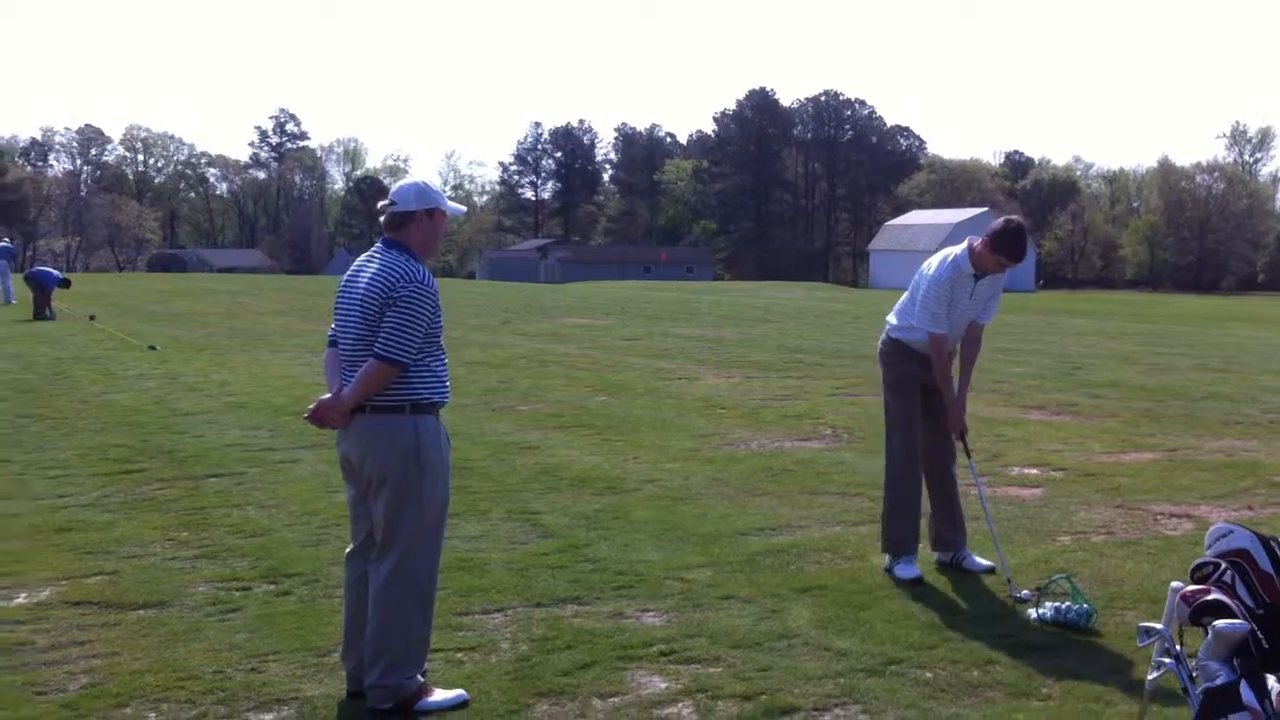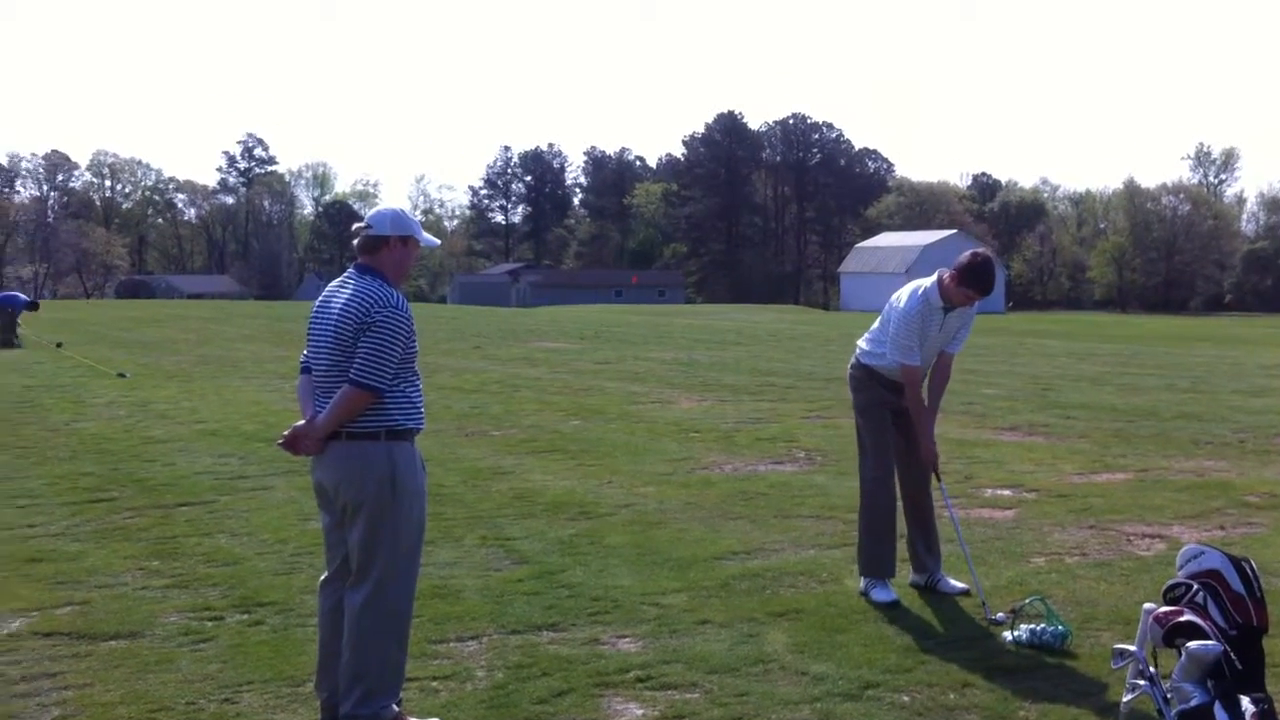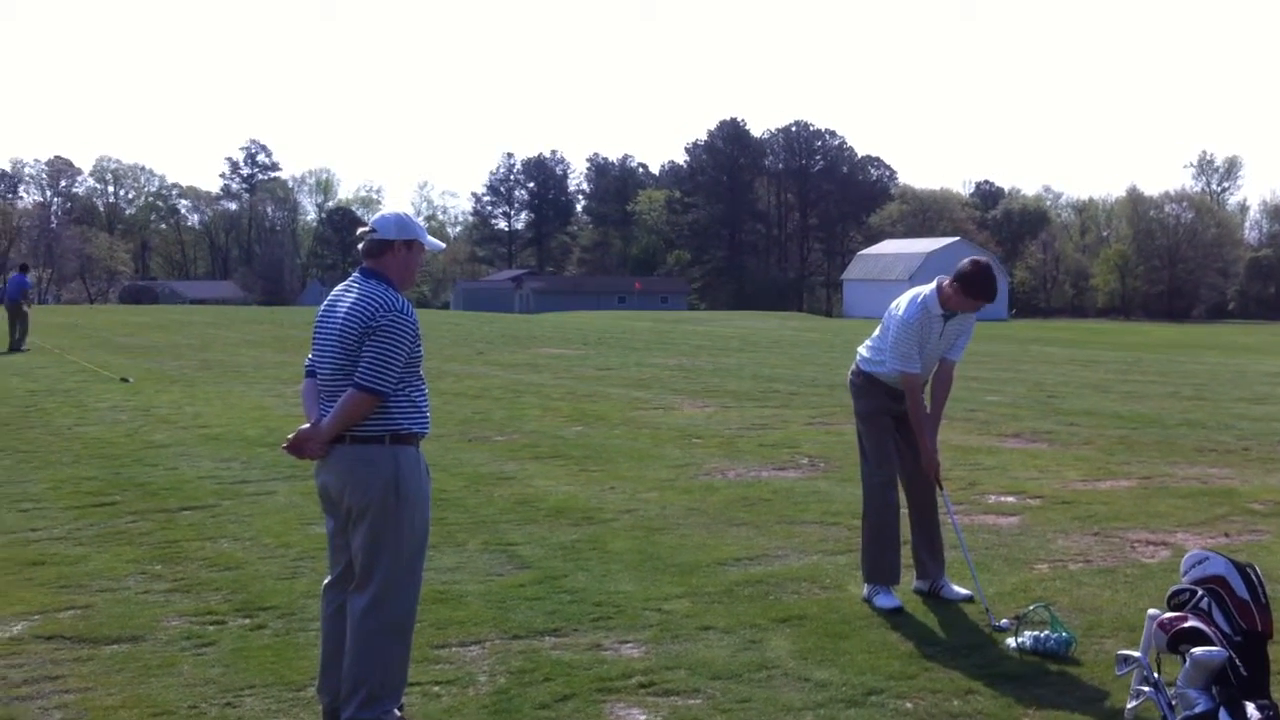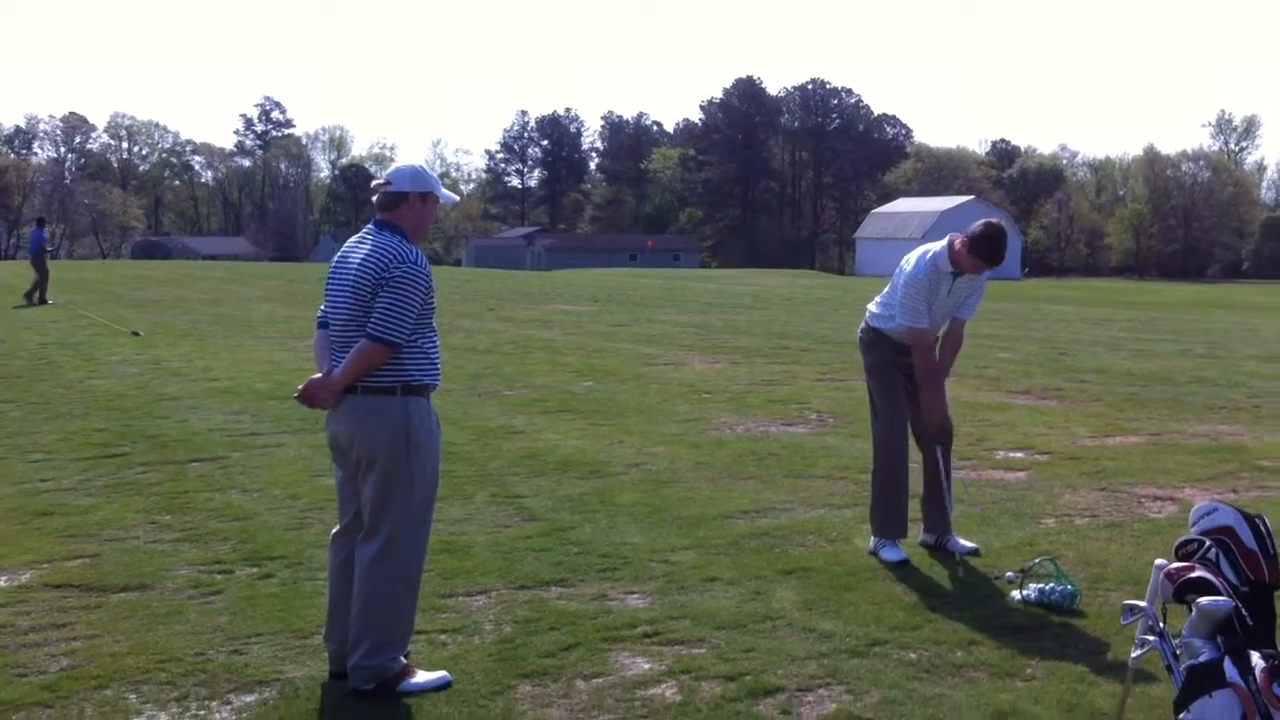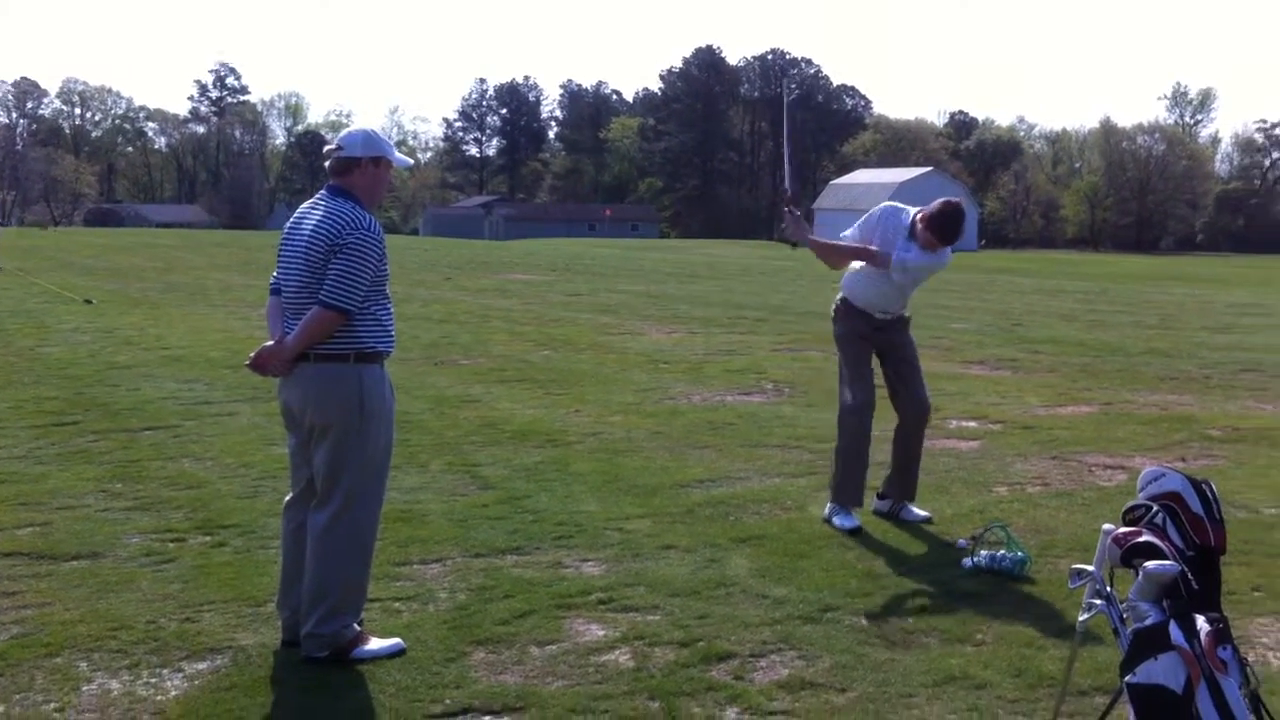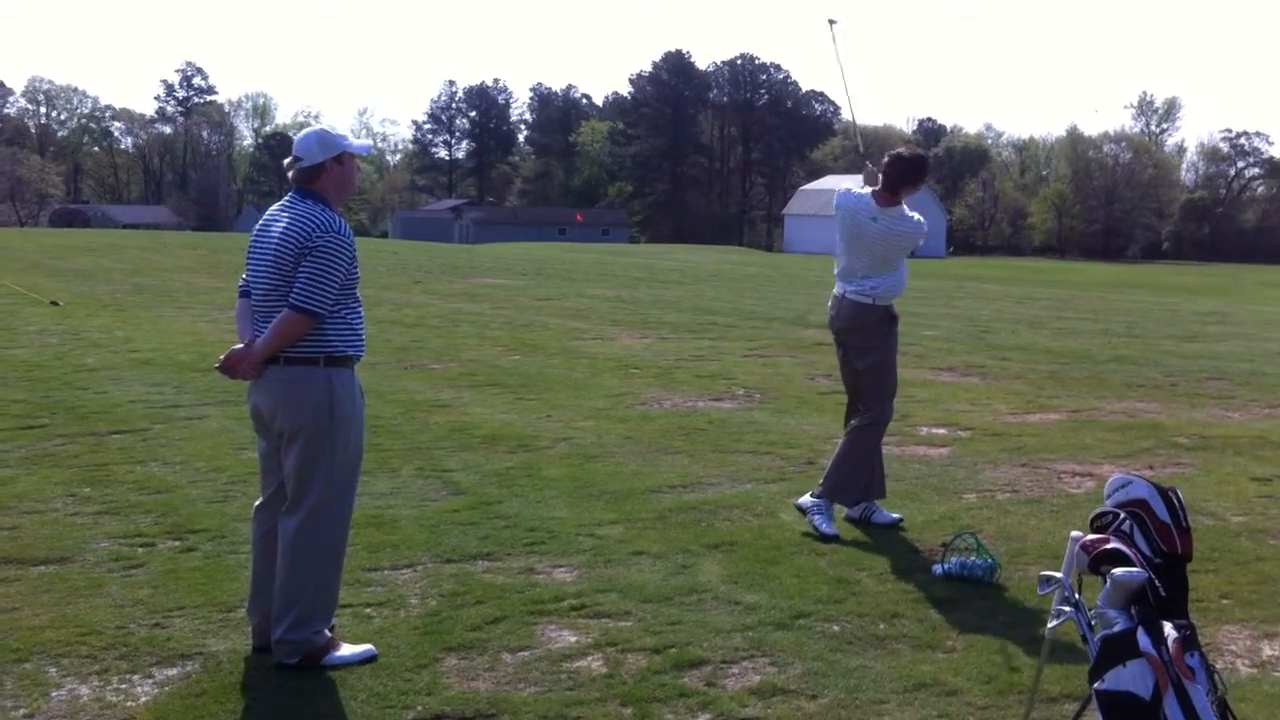
dt=0.7s
person 1, frame 1
left shoulder: (358, 269)
right shoulder: (414, 279)
left elbow: (337, 346)
right elbow: (388, 362)
left wrist: (337, 401)
right wrist: (340, 404)
left hip: (360, 430)
right hip: (405, 432)
left knee: (367, 552)
right knee: (405, 559)
left ankle: (363, 671)
right ankle: (394, 684)
person 1, frame 2
left shoulder: (329, 296)
right shoulder: (387, 305)
left elbow: (309, 371)
right elbow: (363, 388)
left wrist: (311, 425)
right wrist: (317, 431)
left hip: (334, 457)
right hip: (379, 457)
left knee: (341, 580)
right knee: (381, 587)
person 1, frame 3
left shoulder: (335, 299)
right shoulder: (394, 309)
left elbow: (314, 375)
right elbow: (368, 391)
left wrist: (316, 428)
right wrist: (320, 435)
left hip: (338, 462)
right hip: (385, 462)
left knee: (344, 584)
right knee: (384, 592)
person 1, frame 4
left shoulder: (349, 250)
right shoulder: (407, 261)
left elbow: (326, 325)
right elbow: (380, 342)
left wrist: (328, 380)
right wrist: (332, 385)
left hip: (349, 412)
right hip: (394, 414)
left knee: (354, 533)
right knee: (392, 542)
left ankle: (345, 652)
right ankle: (376, 666)
person 1, frame 5
left shoulder: (302, 216)
right shoulder: (361, 227)
left elbow: (278, 293)
right elbow: (333, 310)
left wrist: (281, 349)
right wrist: (283, 352)
left hip: (301, 379)
right hip: (349, 380)
left knee: (307, 501)
right knee: (346, 508)
left ankle: (298, 620)
right ankle: (330, 633)
person 1, frame 6
left shoulder: (272, 219)
right shoulder: (330, 230)
left elbow: (248, 295)
right elbow: (302, 313)
left wrist: (249, 350)
right wrist: (254, 356)
left hip: (272, 382)
right hip: (318, 383)
left knee: (276, 505)
right knee: (315, 513)
left ankle: (269, 625)
right ankle: (301, 639)
person 2, frame 1
left shoulder: (995, 277)
right shoulder: (941, 272)
left elbow: (972, 336)
right elbow: (937, 345)
left wrist: (961, 398)
right wrist: (951, 407)
left hip: (935, 358)
right hip: (902, 353)
left knee: (942, 455)
right knee: (905, 452)
left ankle: (950, 547)
right ankle: (899, 553)
person 2, frame 2
left shoulder: (966, 308)
right shoulder: (911, 305)
left elbow: (942, 366)
right elbow: (912, 380)
left wrist: (929, 429)
right wrist: (923, 439)
left hip: (907, 384)
right hip: (872, 379)
left knee: (918, 476)
right knee: (879, 475)
left ankle: (926, 569)
right ankle: (873, 576)
person 2, frame 3
left shoulder: (965, 315)
right shoulder: (910, 313)
left elbow: (943, 375)
right elbow: (911, 388)
left wrist: (932, 437)
right wrist: (925, 446)
left hip: (907, 390)
right hip: (873, 387)
left knee: (922, 482)
right knee: (882, 482)
left ankle: (930, 576)
right ankle: (877, 582)
person 2, frame 4
left shoulder: (977, 276)
right shoulder: (922, 267)
left elbow: (954, 334)
right elbow: (916, 340)
left wrist: (936, 394)
right wrist: (926, 401)
left hip: (924, 347)
right hip: (883, 342)
left knee: (939, 434)
right knee: (892, 436)
left ankle: (936, 529)
right ankle: (884, 535)
person 2, frame 5
left shoulder: (938, 257)
right shoulder: (888, 214)
left elbow: (867, 255)
right elbow: (836, 260)
left wrist: (807, 238)
right wrist: (808, 236)
left hip: (893, 323)
right hip: (853, 316)
left knee: (917, 409)
right knee: (857, 406)
left ankle: (893, 497)
right ankle: (841, 503)
person 2, frame 6
left shoulder: (847, 199)
right shoulder: (913, 228)
left wrist: (874, 186)
right wrist: (876, 189)
left hip: (841, 306)
right hip: (874, 317)
left knee: (862, 407)
right knee: (875, 412)
left ankle: (861, 499)
right ankle: (821, 497)
